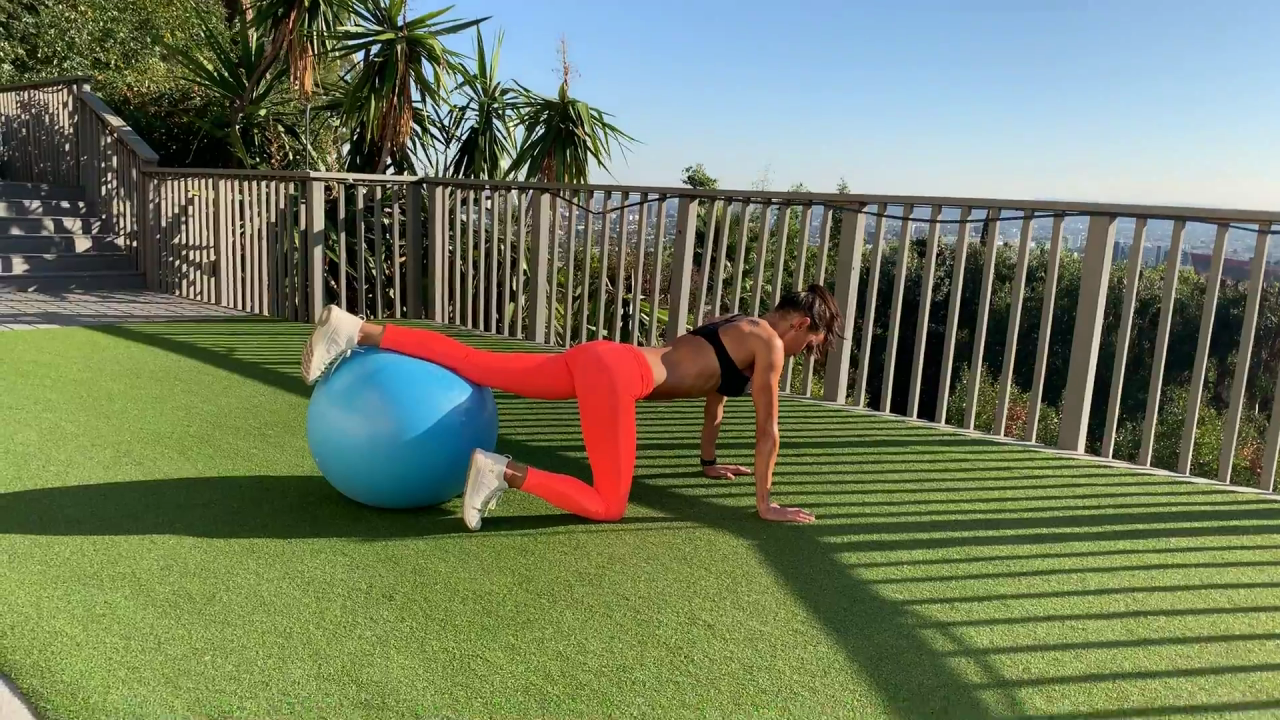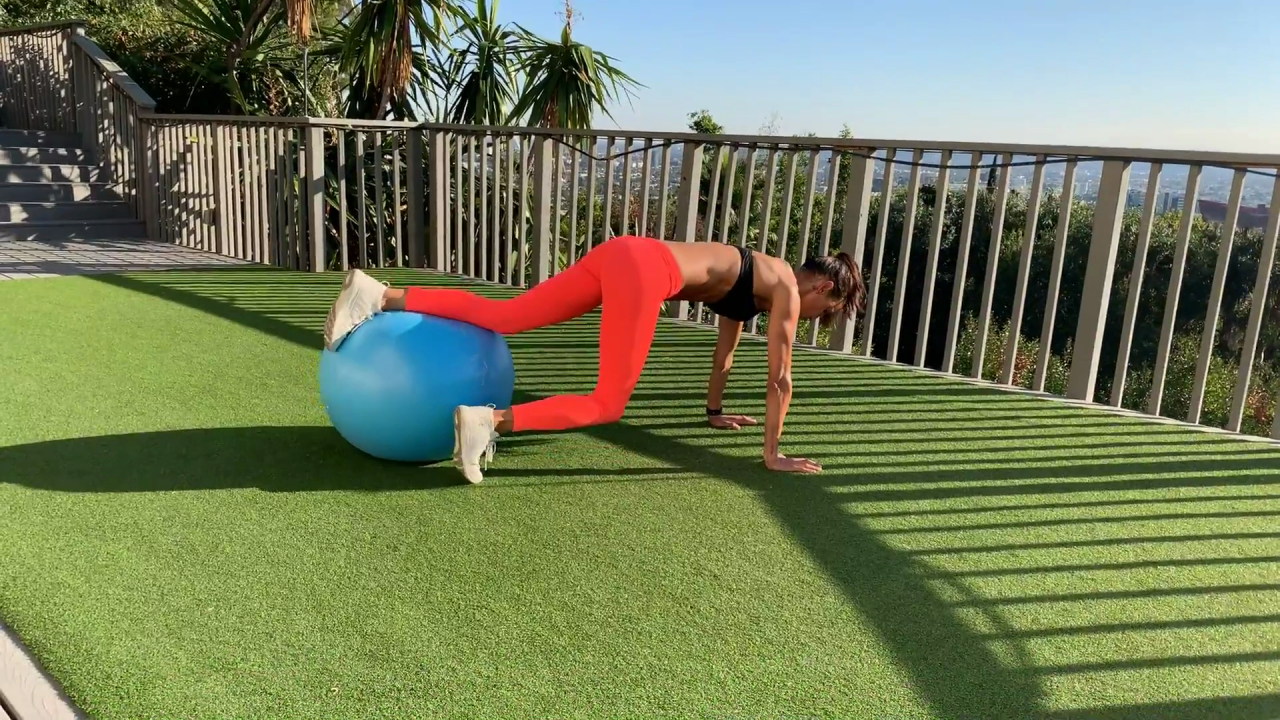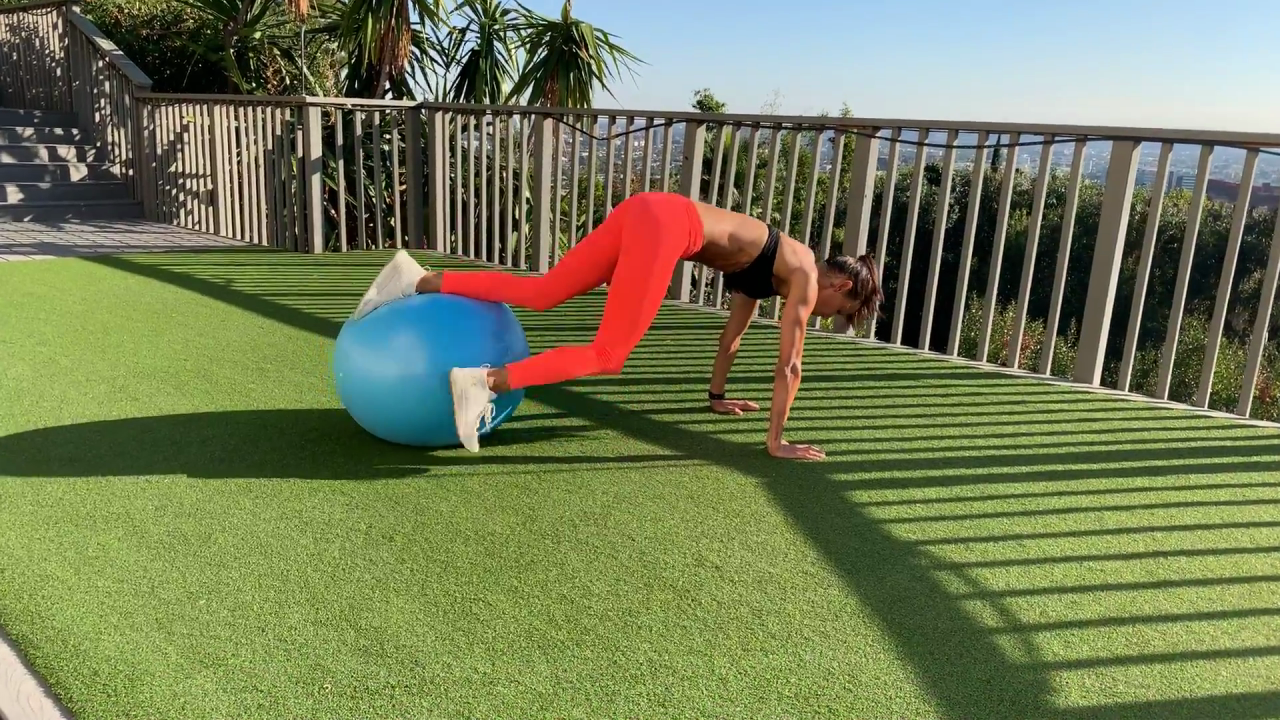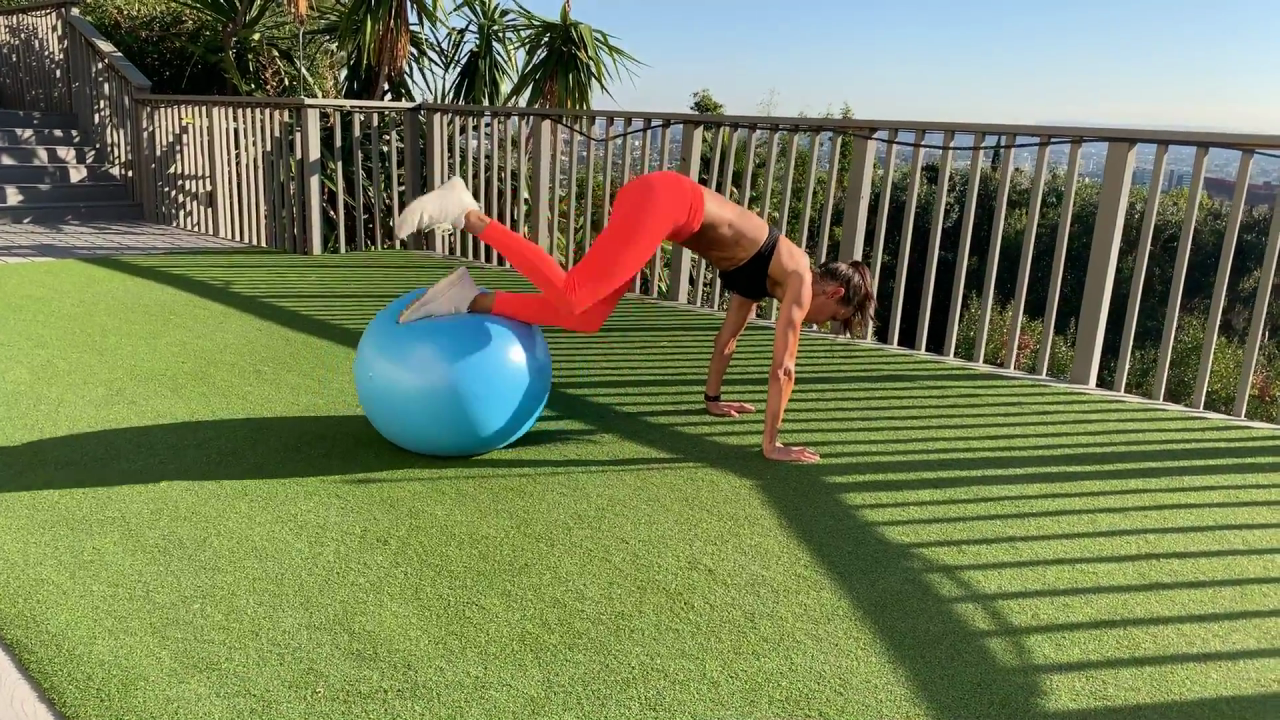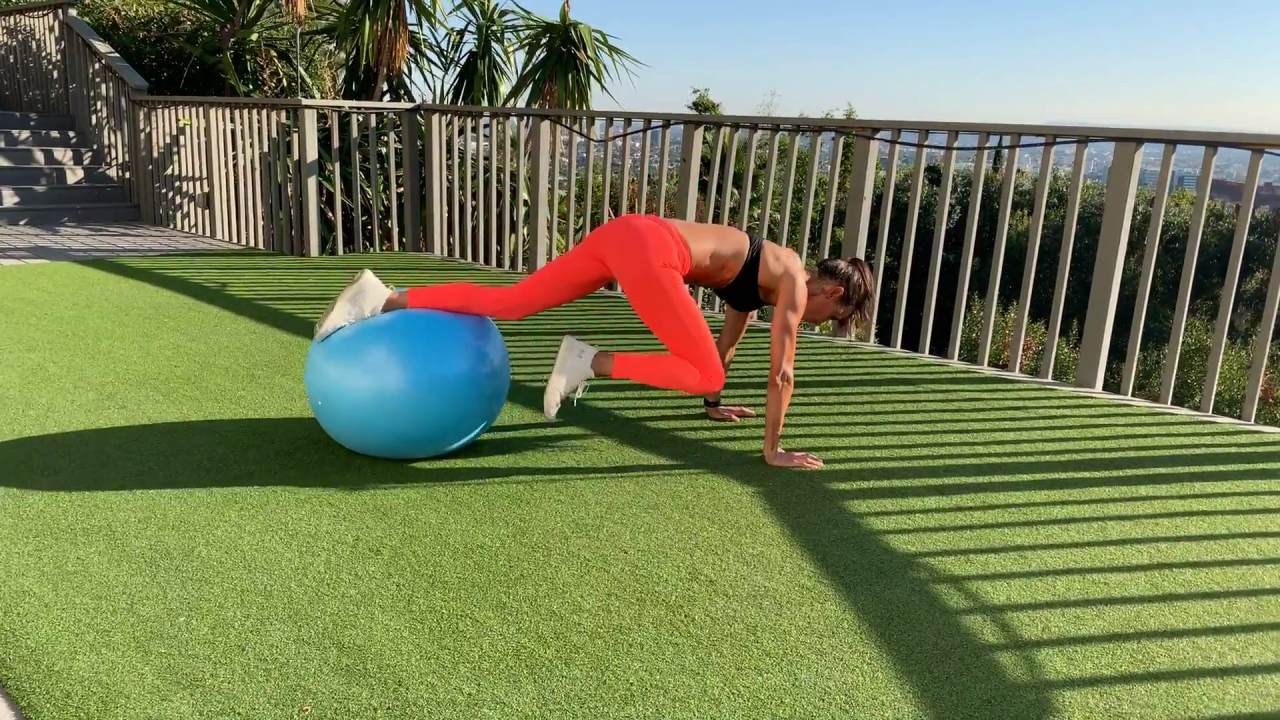
dt=0.7s
person 1, frame 1
left shoulder: (738, 329)
right shoulder: (769, 342)
left elbow: (714, 397)
right elbow: (767, 429)
left wrist: (709, 462)
right wrist: (765, 503)
left hip: (596, 359)
right hip: (616, 377)
left knee: (472, 364)
right knee: (609, 508)
left ankle: (353, 329)
right ankle: (504, 473)
person 1, frame 2
left shoulder: (753, 283)
right shoulder: (785, 289)
left elbow: (725, 348)
right elbow: (779, 379)
left wrist: (715, 412)
right wrist: (773, 454)
left hip: (621, 255)
right hip: (641, 270)
left knee: (500, 317)
right knee: (607, 406)
left ankle: (376, 296)
right ankle: (489, 421)
person 1, frame 3
left shoulder: (771, 268)
right shoulder: (805, 275)
left elbow: (732, 331)
right elbow: (789, 366)
left wrist: (717, 396)
right wrist: (776, 441)
left hip: (643, 211)
right hip: (664, 224)
left knee: (536, 294)
right knee: (606, 357)
left ankle: (417, 279)
right ankle: (484, 382)
person 1, frame 4
left shoulder: (767, 277)
right shoulder: (799, 283)
left elbow: (729, 333)
right elbow: (783, 366)
left wrist: (713, 398)
right wrist: (773, 442)
left hip: (653, 197)
right hip: (664, 198)
left knee: (583, 317)
right knee: (568, 297)
left ankle: (467, 299)
right ankle: (468, 212)
person 1, frame 5
left shoulder: (760, 280)
right shoulder: (795, 282)
left elbow: (727, 340)
right elbow: (782, 373)
left wrist: (712, 410)
right wrist: (773, 448)
left hip: (624, 235)
right hip: (646, 253)
left knee: (507, 302)
right knee: (706, 377)
left ankle: (380, 299)
right ankle: (591, 362)
